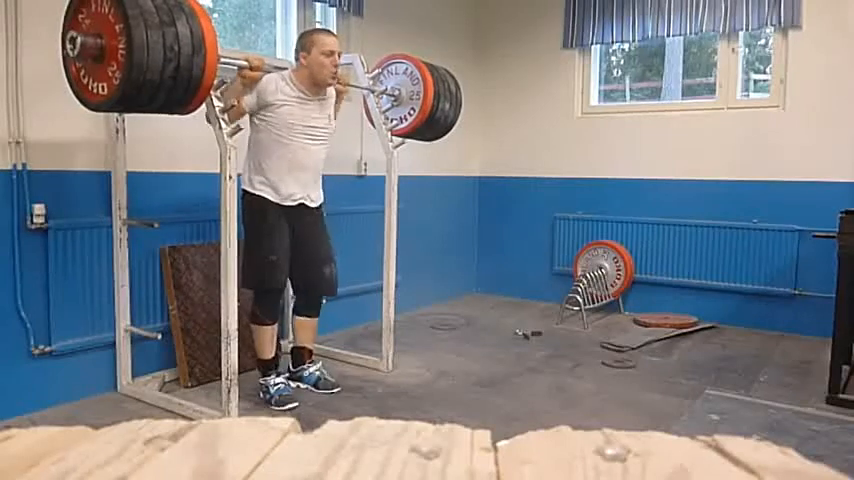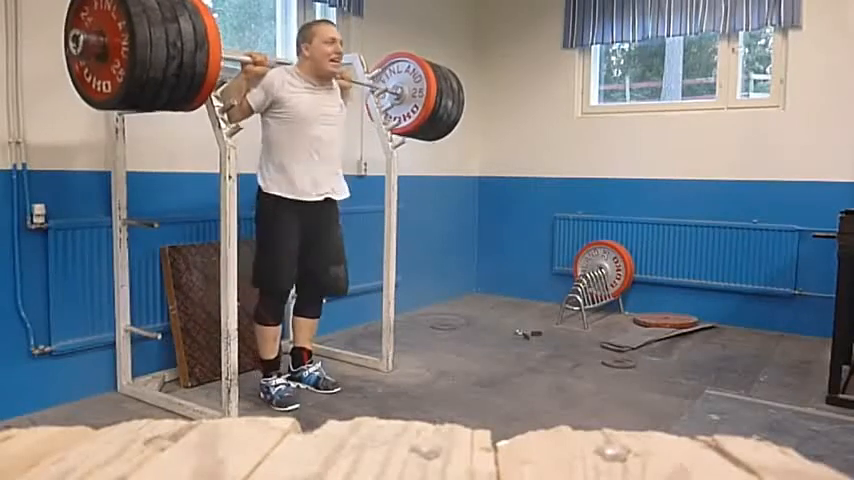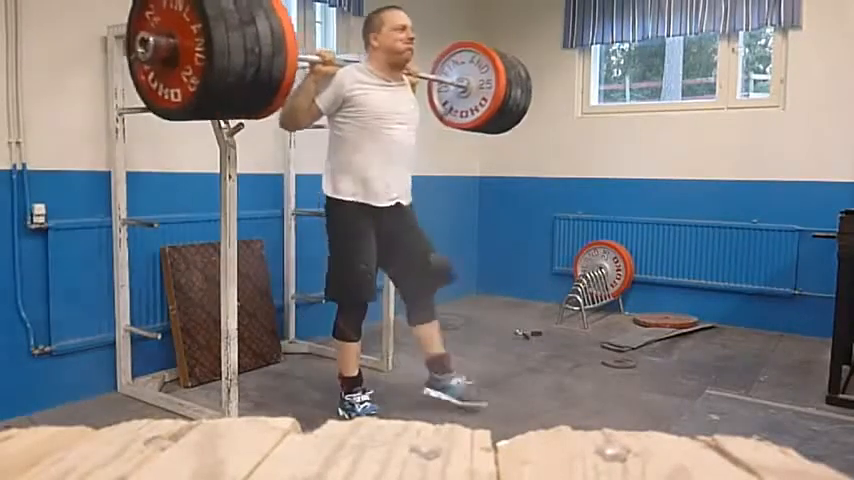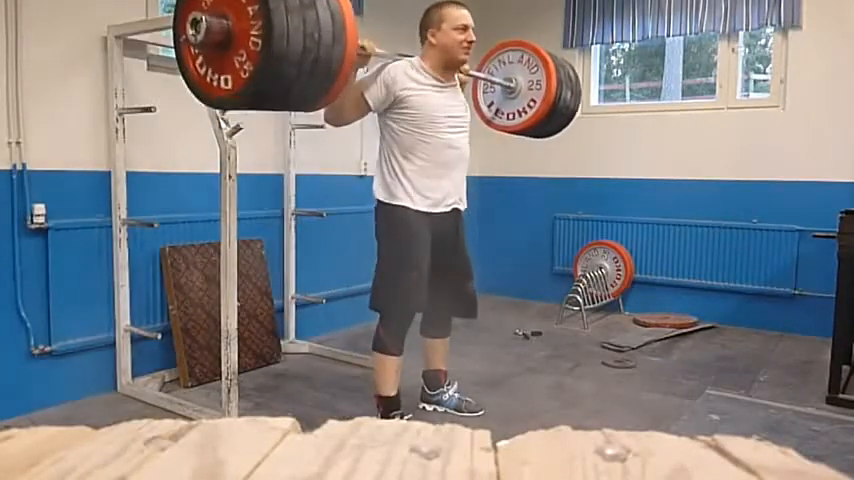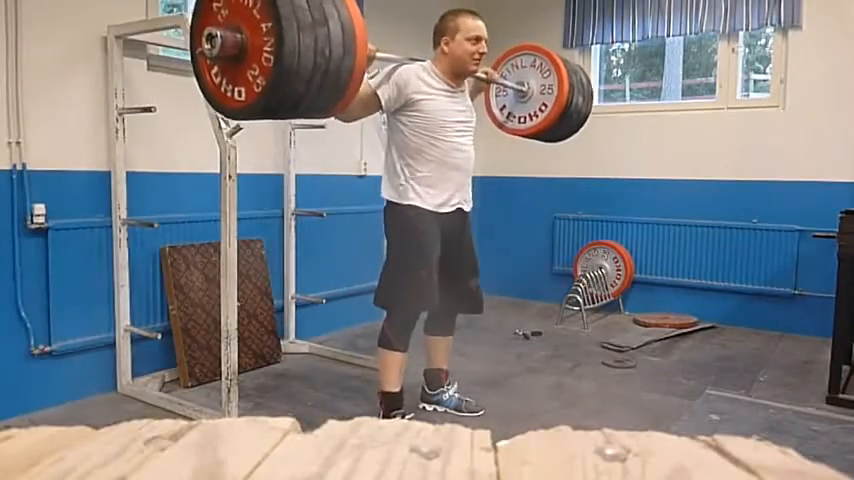
dt=1s
person 1, frame 1
left shoulder: (327, 96)
right shoulder: (270, 87)
right wrist: (242, 78)
left hip: (309, 204)
right hip: (267, 203)
left knee: (315, 285)
right knee: (270, 289)
left ankle: (303, 364)
right ankle: (270, 377)
person 1, frame 2
left shoulder: (336, 89)
right shoulder: (277, 81)
right elbow: (226, 113)
left wrist: (345, 90)
right wrist: (246, 76)
left hip: (324, 202)
right hip: (282, 200)
left knee: (317, 285)
right knee: (275, 289)
left ankle: (302, 363)
right ankle: (271, 377)
person 1, frame 3
left shoulder: (405, 86)
right shoulder: (346, 81)
right elbow: (291, 120)
right wrist: (314, 76)
left hip: (396, 204)
right hip: (353, 206)
left knee: (423, 284)
right knee: (355, 299)
left ankle: (441, 375)
right ankle: (351, 393)
person 1, frame 4
left shoulder: (454, 84)
right shoulder: (397, 76)
right elbow: (336, 116)
right wrist: (352, 67)
left hip: (449, 211)
right hip: (406, 212)
left knee: (445, 303)
right knee: (399, 310)
left ankle: (436, 389)
right ankle: (388, 413)
person 1, frame 5
left shoulder: (459, 88)
right shoulder: (408, 79)
right elbow: (346, 110)
left wrist: (480, 86)
left hip: (454, 211)
right hip: (413, 210)
left knee: (449, 299)
right knee: (405, 307)
left ankle: (436, 388)
right ankle: (391, 411)
